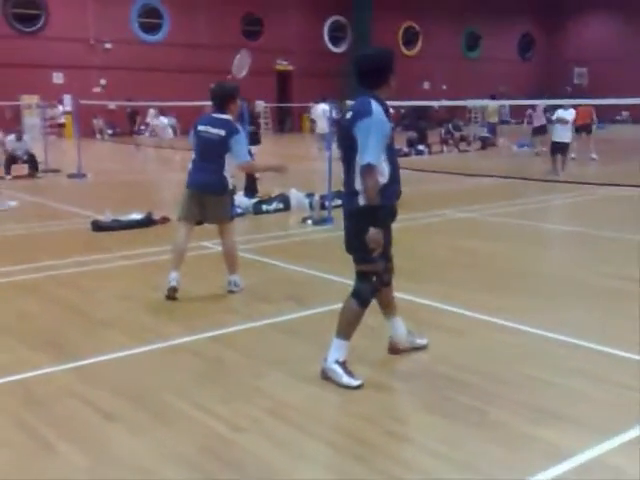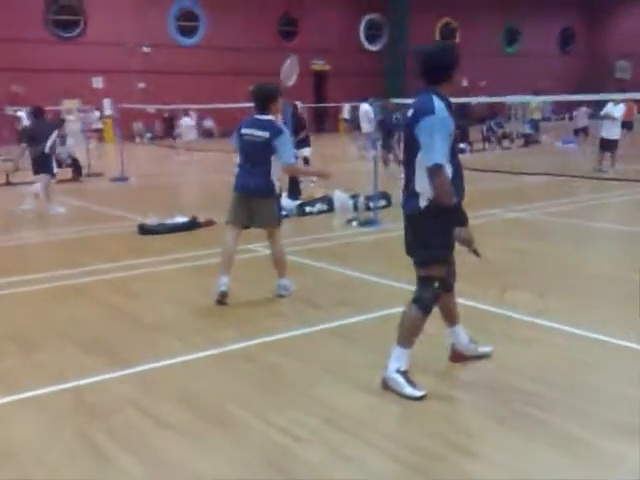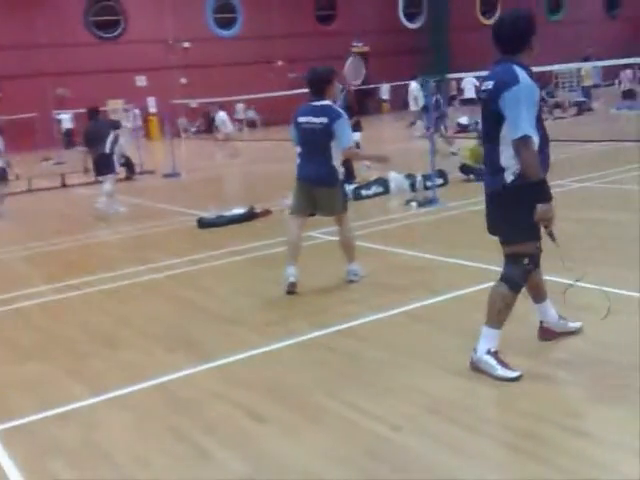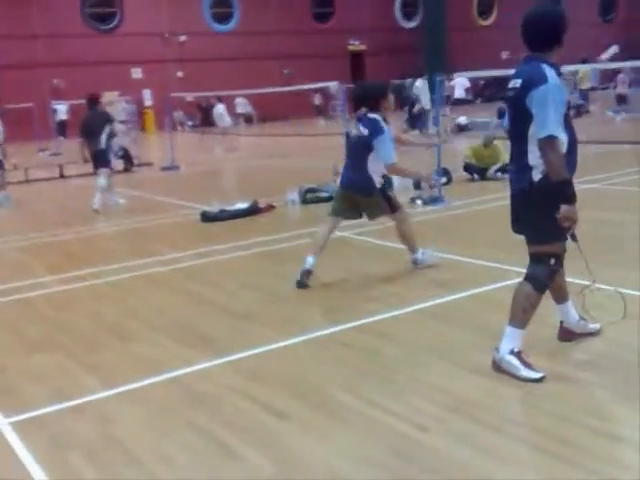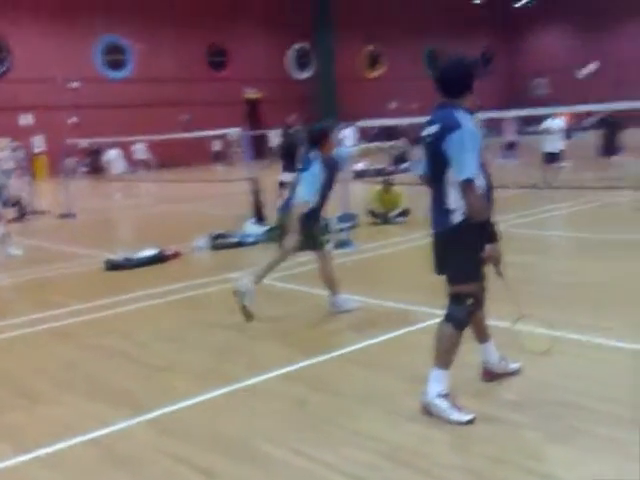
dt=0.4s
person 1, frame 1
left shoulder: (361, 108)
right shoulder: (373, 114)
right elbow: (368, 172)
right wrist: (373, 222)
left hip: (371, 207)
right hip: (369, 210)
left knee: (383, 271)
right knee: (367, 283)
left ankle: (399, 337)
right ankle: (334, 361)
person 1, frame 2
left shoulder: (423, 106)
right shoulder: (436, 112)
right elbow: (437, 172)
right wrist: (459, 219)
left hip: (427, 207)
right hip: (431, 211)
left knee: (445, 277)
right knee: (428, 290)
left ankle: (460, 344)
right ankle: (395, 369)
person 1, frame 3
left shoulder: (495, 77)
right shoulder: (520, 81)
right elbow: (523, 145)
right wrist: (543, 196)
left hip: (502, 181)
right hip: (516, 186)
left knee: (529, 254)
right knee: (517, 267)
left ankle: (549, 320)
right ankle: (485, 351)
person 1, frame 4
left shoulder: (521, 76)
right shoulder: (548, 79)
right elbow: (549, 144)
right wrist: (567, 196)
left hip: (526, 180)
right hip: (542, 185)
left knee: (552, 254)
right knee: (542, 266)
left ankle: (570, 322)
right ankle: (508, 351)
person 1, frame 5
left shoulder: (434, 124)
right shoulder: (462, 125)
left elbow: (429, 176)
right elbow: (469, 187)
right wrist: (490, 236)
left hip: (447, 223)
right hip: (462, 226)
left knee: (473, 294)
right knee: (461, 306)
left ankle: (492, 361)
right ankle: (435, 393)
person 2, frame 1
left shoulder: (200, 122)
right shoulder: (233, 130)
right elbow: (245, 166)
right wrist: (271, 168)
left hip: (195, 183)
right hip: (218, 186)
left knee: (184, 229)
right knee: (226, 231)
left ankle: (173, 279)
right ankle: (233, 279)
person 2, frame 2
left shoulder: (243, 125)
right shoulder: (278, 131)
right elbow: (289, 168)
right wrist: (315, 173)
left hip: (242, 186)
right hip: (265, 189)
left knee: (232, 232)
right knee: (274, 235)
left ankle: (223, 283)
right ankle: (283, 282)
person 2, frame 3
left shoulder: (300, 113)
right shoulder: (336, 114)
right elbow: (348, 152)
right wrist: (374, 157)
left hip: (305, 176)
right hip: (328, 177)
left knee: (296, 222)
right knee: (342, 220)
left ankle: (291, 274)
right ankle: (352, 267)
person 2, frame 4
left shoulder: (363, 119)
right shoulder: (380, 129)
left elbow: (391, 139)
right elbow: (391, 167)
right wrist: (419, 176)
left hip: (347, 182)
right hip: (369, 185)
left knee: (331, 223)
right knee: (400, 217)
left ankle: (310, 263)
right ankle: (417, 255)
person 2, frame 5
left shoulder: (330, 157)
right shoulder: (314, 168)
left elbow: (359, 150)
right elbow: (299, 203)
left wrist: (389, 145)
right wrist: (292, 233)
left hip: (291, 214)
right hip: (299, 217)
left knee: (284, 253)
right knee: (324, 256)
left ankle: (248, 284)
right ankle: (336, 299)
